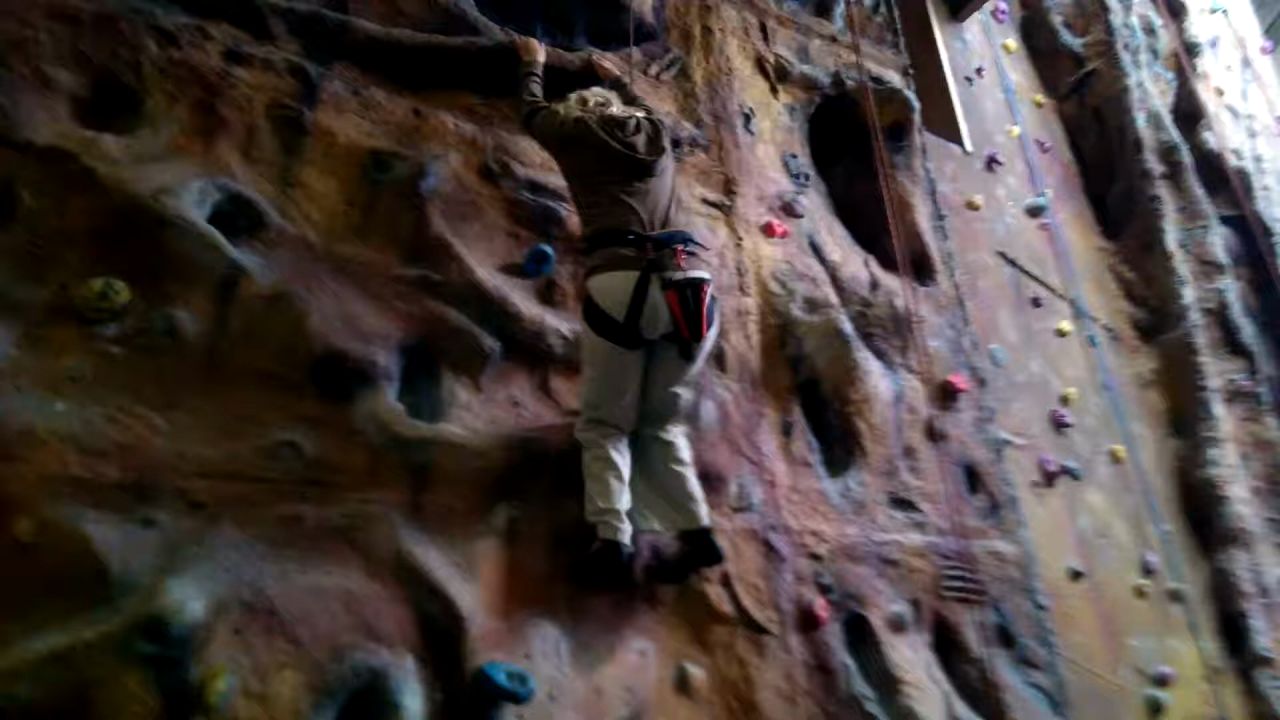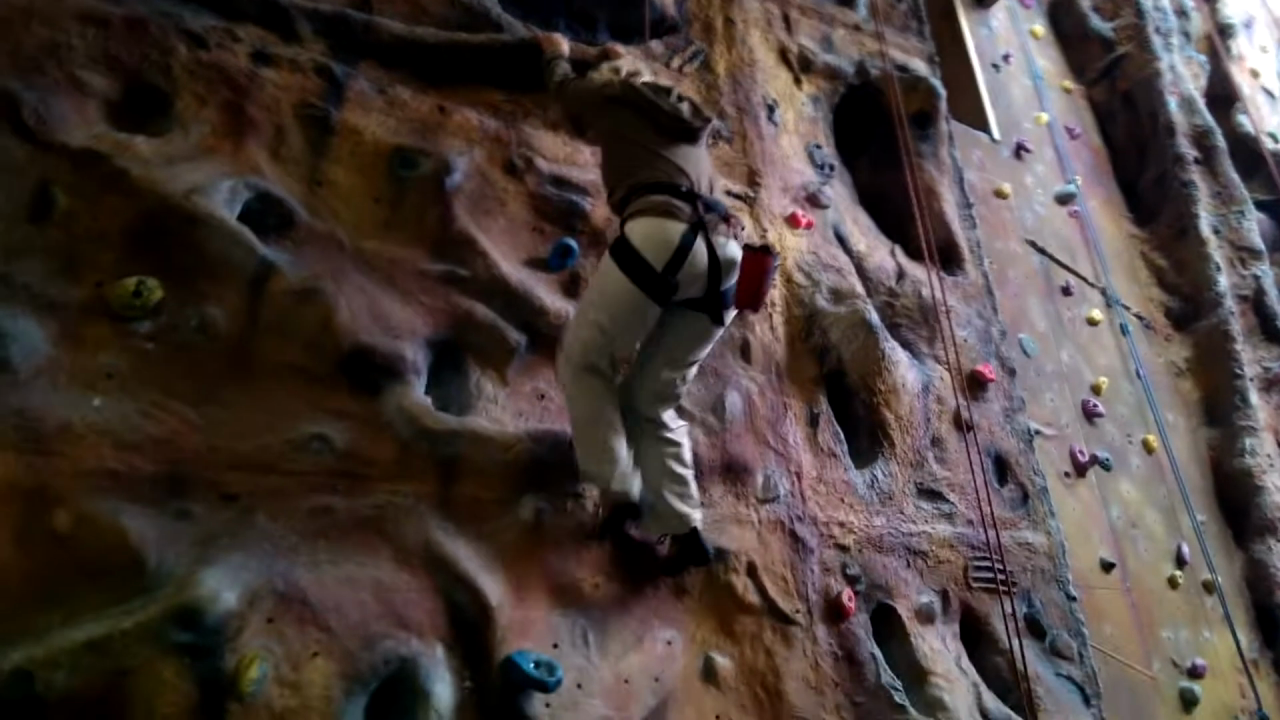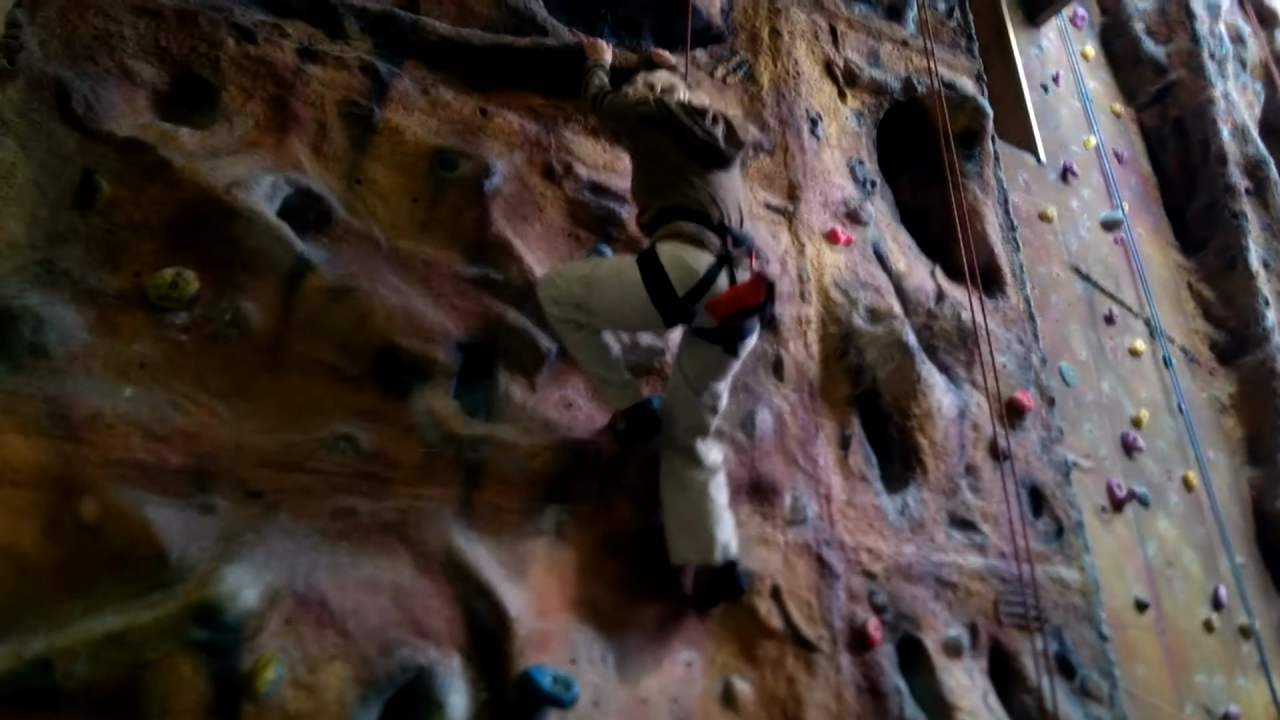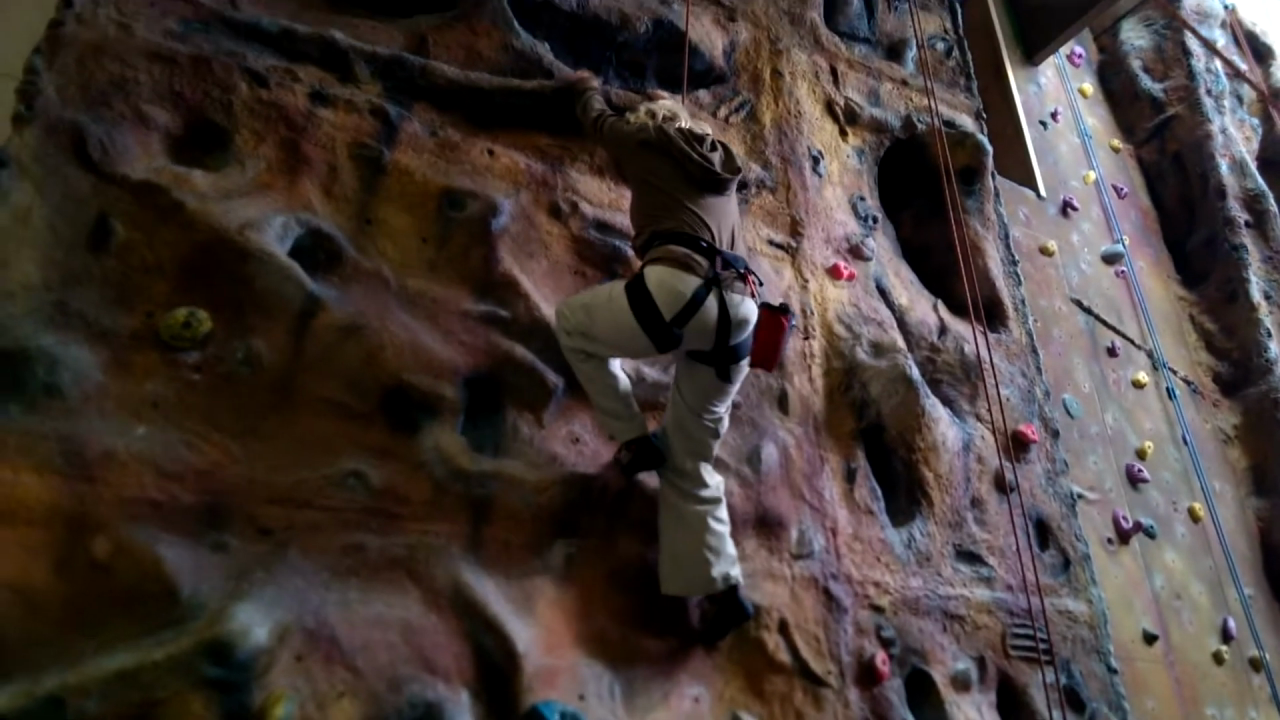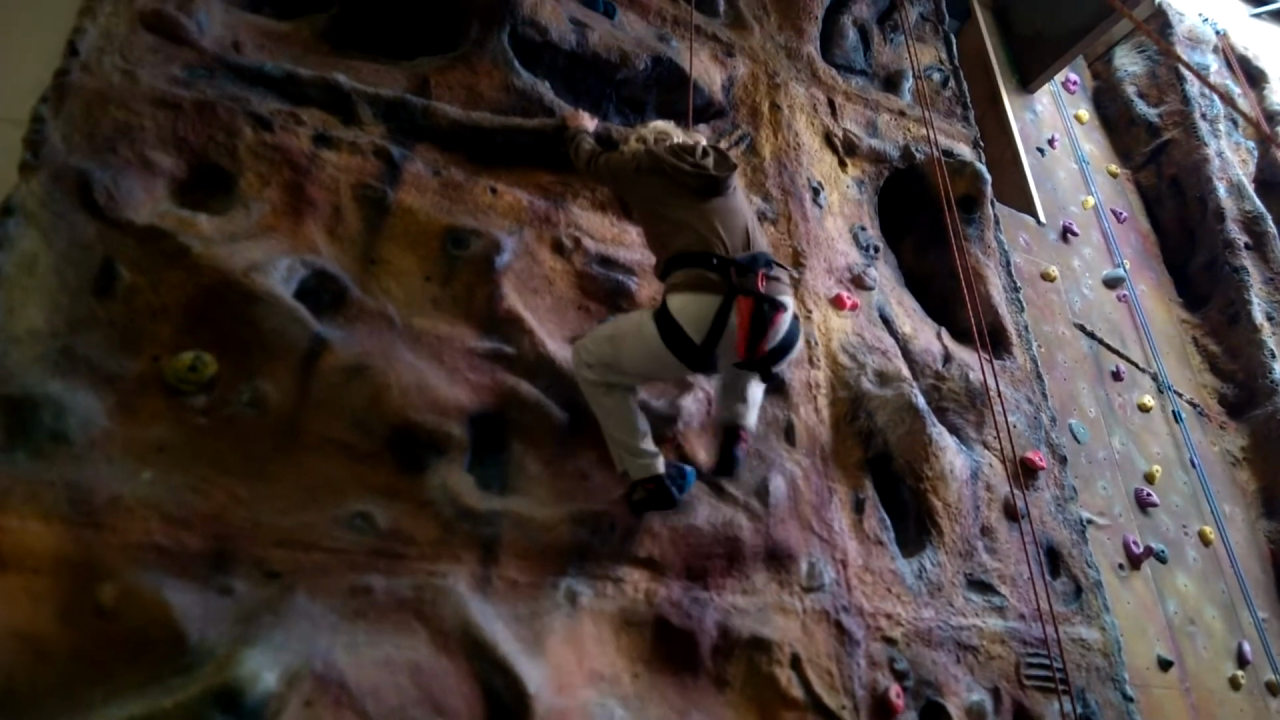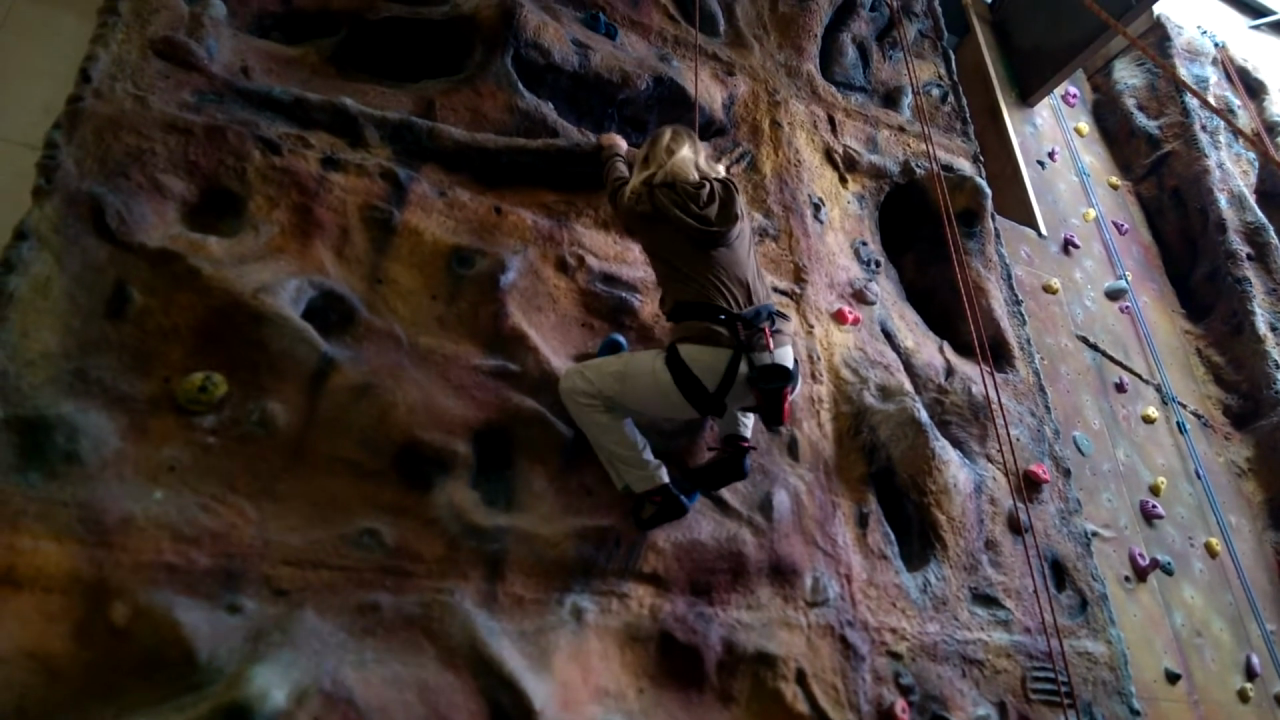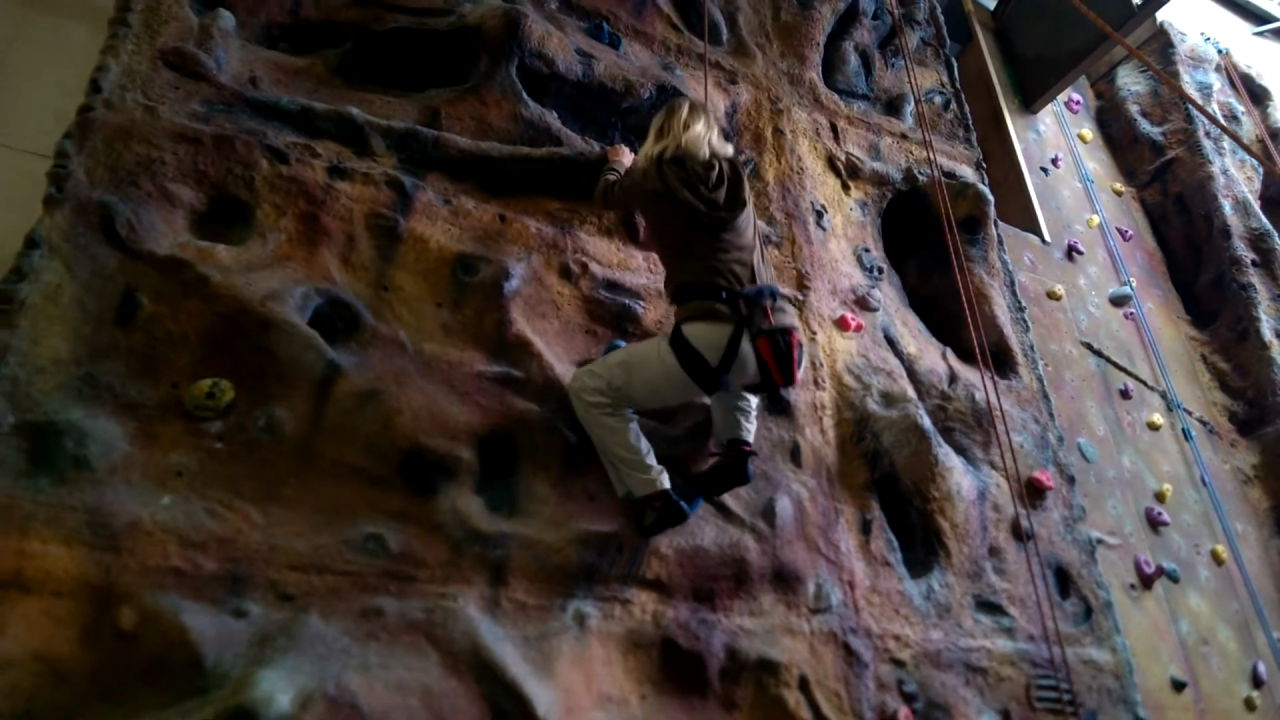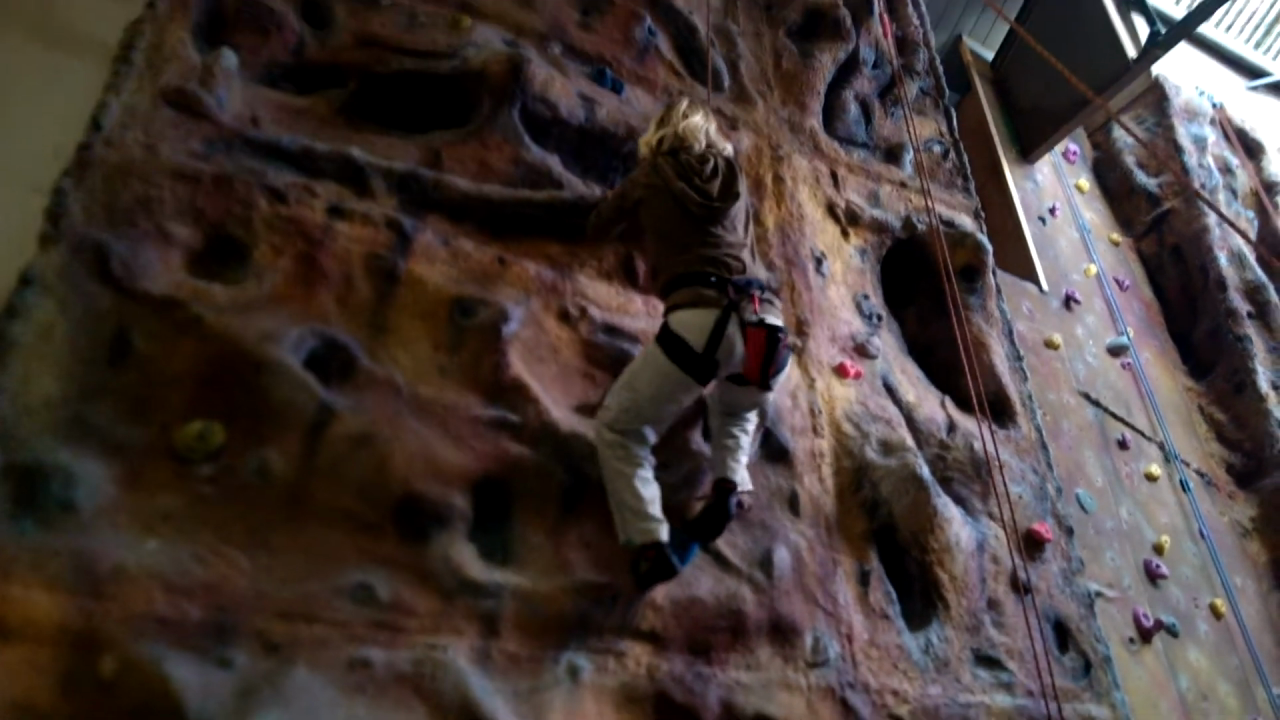
dt=0.5s
person 1, frame 1
left shoulder: (574, 134)
right shoulder: (657, 137)
left elbow: (533, 111)
left wrist: (533, 63)
right wrist: (614, 80)
left hip: (621, 283)
right hip: (689, 286)
left knee: (604, 425)
right knee: (660, 421)
left ankle: (612, 538)
right ankle: (695, 532)
person 1, frame 2
left shoulder: (614, 97)
right shoulder: (684, 116)
left elbow: (565, 88)
left wrist: (557, 53)
right wrist: (628, 62)
left hip: (660, 236)
right hip: (721, 253)
left knee: (583, 364)
right knee: (652, 401)
left ankle: (619, 493)
right ankle: (682, 530)
person 1, frame 3
left shoulder: (650, 113)
right shoulder: (722, 134)
left elbow: (599, 97)
left wrist: (599, 59)
right wrist: (676, 73)
left hip: (684, 265)
right hip: (739, 292)
left knee: (557, 290)
right knee: (689, 436)
left ankle: (630, 406)
right ankle: (719, 562)
person 1, frame 4
left shoulder: (649, 141)
right shoulder: (719, 164)
left elbow: (598, 122)
left wrist: (588, 88)
right wrist: (672, 110)
left hip: (677, 289)
right hip: (736, 313)
left knee: (572, 322)
right knee: (689, 463)
left ankle: (635, 439)
right ankle: (720, 589)
person 1, frame 5
left shoulder: (639, 164)
right shoulder: (722, 167)
left elbow: (588, 158)
left wrist: (579, 129)
left hip: (701, 311)
right hip: (774, 317)
left knee: (589, 358)
left ankle: (649, 477)
right ankle: (734, 435)
person 1, frame 6
left shoulder: (646, 207)
right shoulder: (729, 197)
left elbow: (619, 186)
left wrist: (614, 152)
left hip: (710, 366)
right hip: (773, 364)
left knee: (579, 386)
left ankle: (655, 490)
right ankle: (736, 444)
person 1, frame 7
left shoulder: (651, 181)
right shoulder: (734, 178)
left elbow: (606, 194)
left wrist: (619, 165)
left hip: (713, 339)
left knee: (590, 389)
left ankle: (656, 496)
right ankle: (737, 450)
person 1, frame 8
left shoulder: (649, 177)
right shoulder: (732, 178)
left elbow: (598, 228)
left wrist: (630, 215)
left hip: (700, 324)
right hip: (764, 326)
left knee: (617, 429)
right knee: (736, 404)
left ankle: (652, 545)
right ankle: (727, 489)
